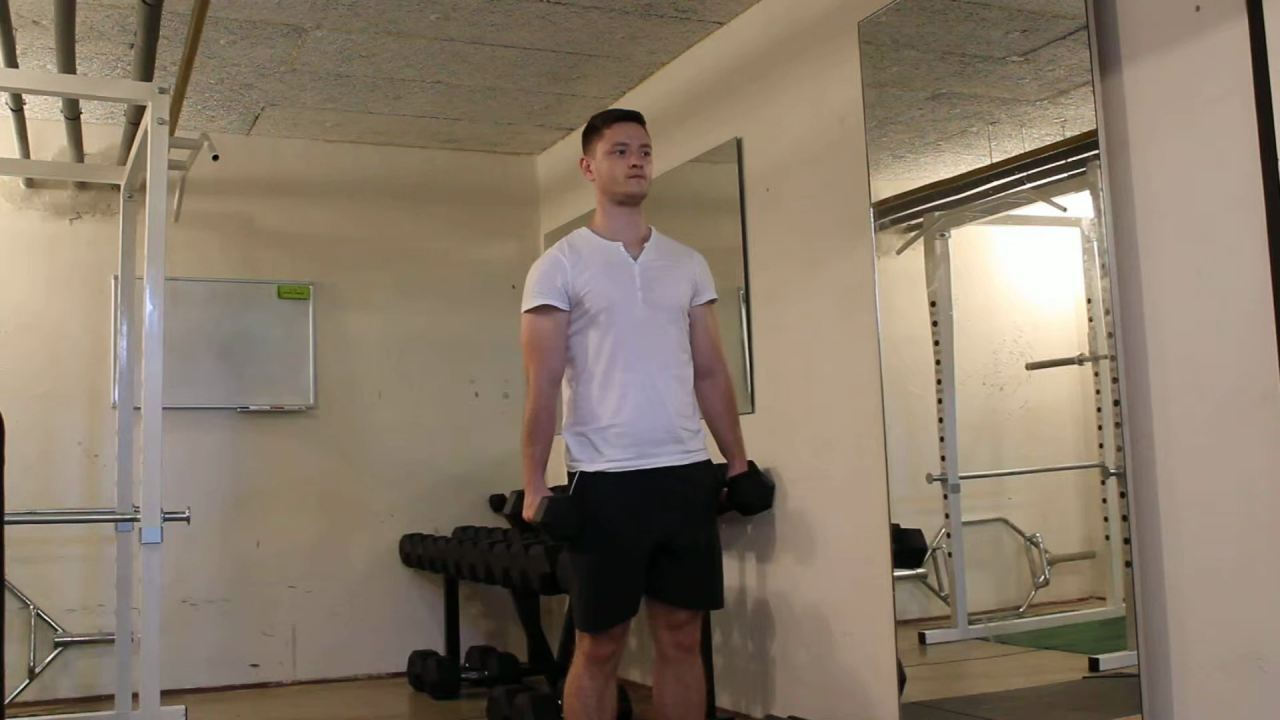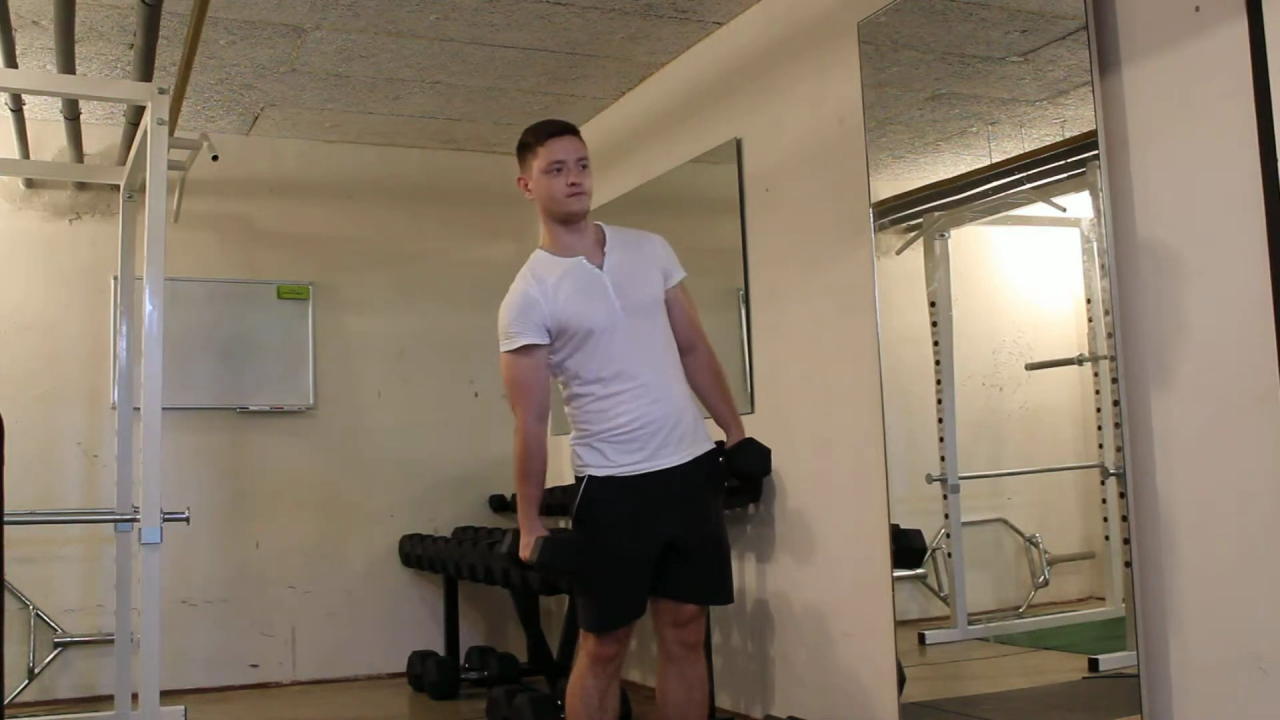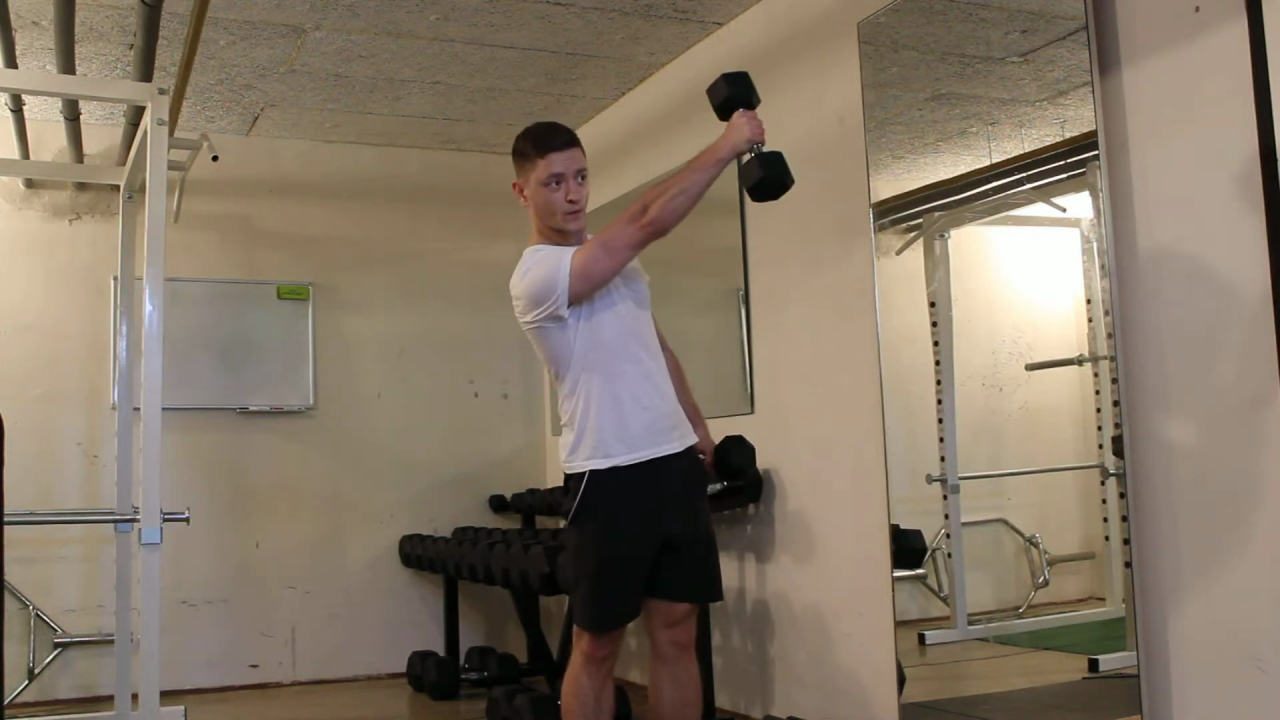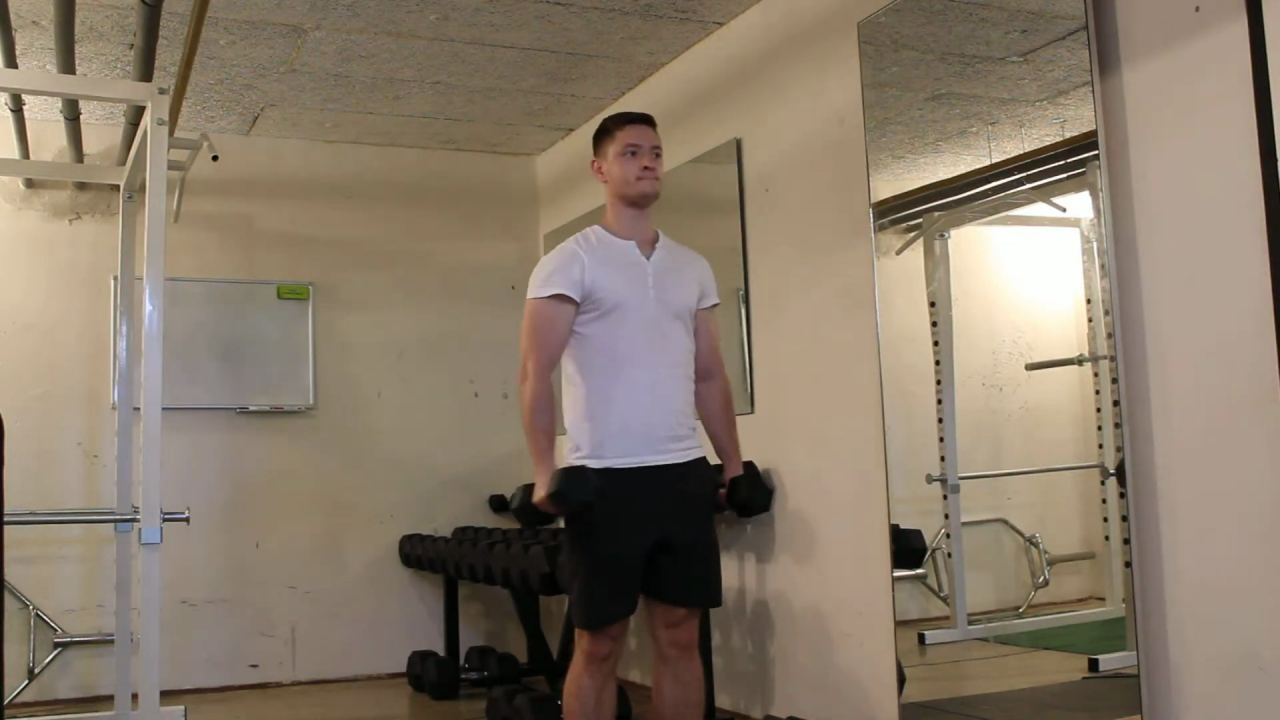
dt=1s
person 1, frame 1
left shoulder: (687, 264)
right shoulder: (560, 265)
left elbow: (710, 373)
right elbow: (543, 385)
left wrist: (739, 462)
right wrist: (533, 485)
left hip: (687, 473)
right hip: (606, 479)
left knee: (682, 637)
right knee: (599, 645)
person 1, frame 2
left shoulder: (650, 249)
right shoulder: (529, 297)
left elbow: (693, 348)
right elbow: (530, 423)
left wrist: (735, 431)
right wrist: (530, 522)
left hip: (691, 468)
right hip: (613, 485)
left knee: (685, 634)
right knee: (604, 646)
person 1, frame 3
left shoulder: (614, 255)
right shoulder: (538, 276)
right elbow: (648, 219)
left wrist: (700, 430)
right wrist: (727, 145)
left hip: (674, 463)
right hip: (609, 479)
left knee: (676, 631)
right knee: (597, 645)
person 1, frame 4
left shoulder: (693, 267)
right shoulder: (572, 261)
right elbow: (536, 374)
left wrist: (733, 462)
right wrist: (544, 471)
left hip: (684, 475)
right hip: (607, 480)
left knee: (680, 637)
right knee: (599, 644)
